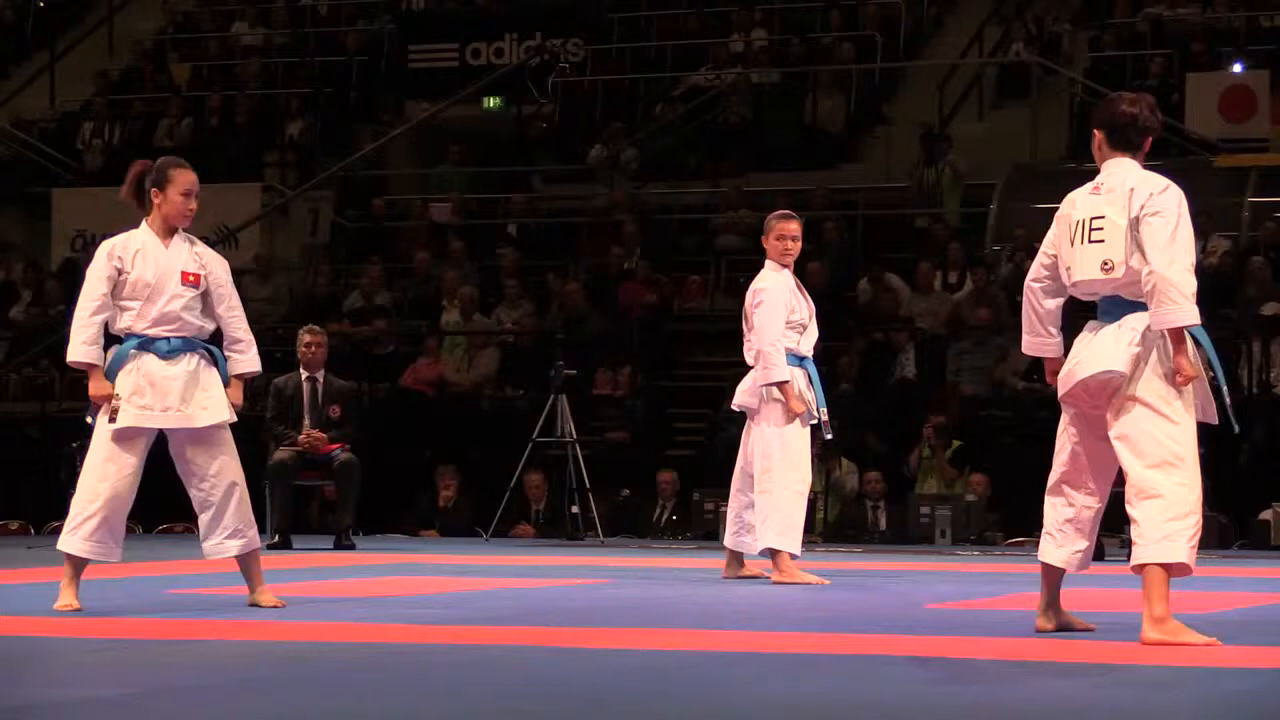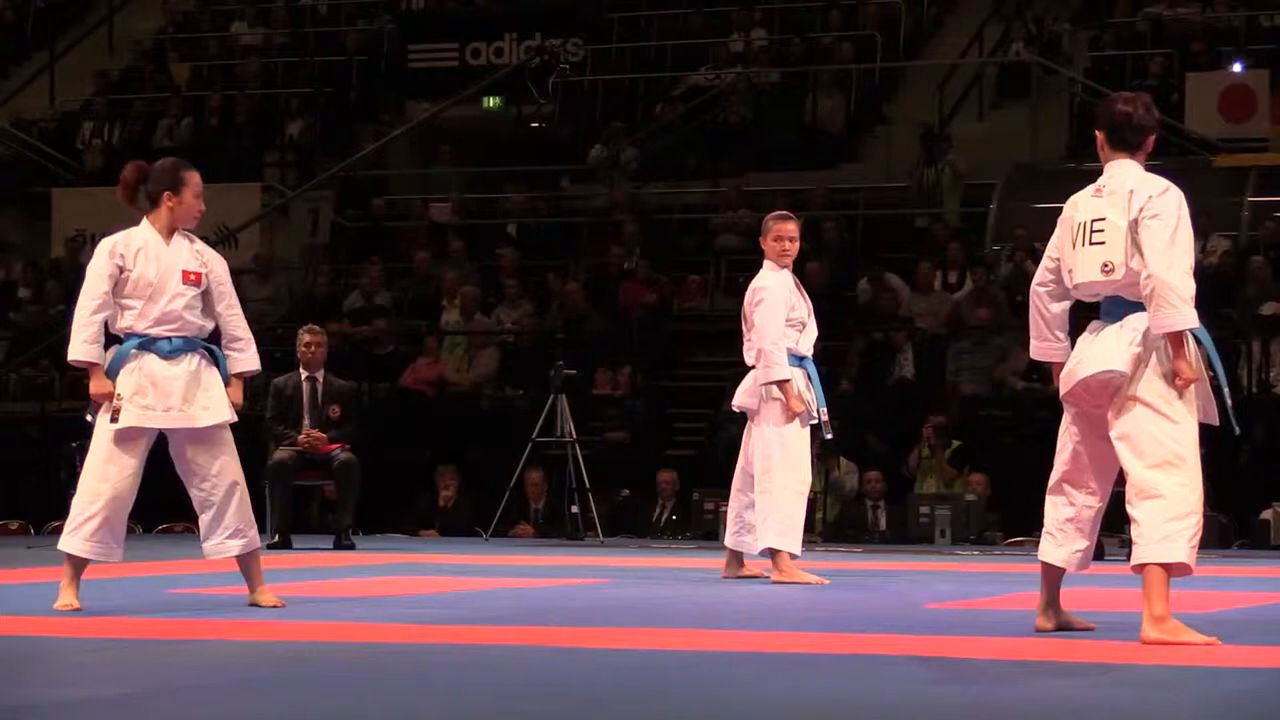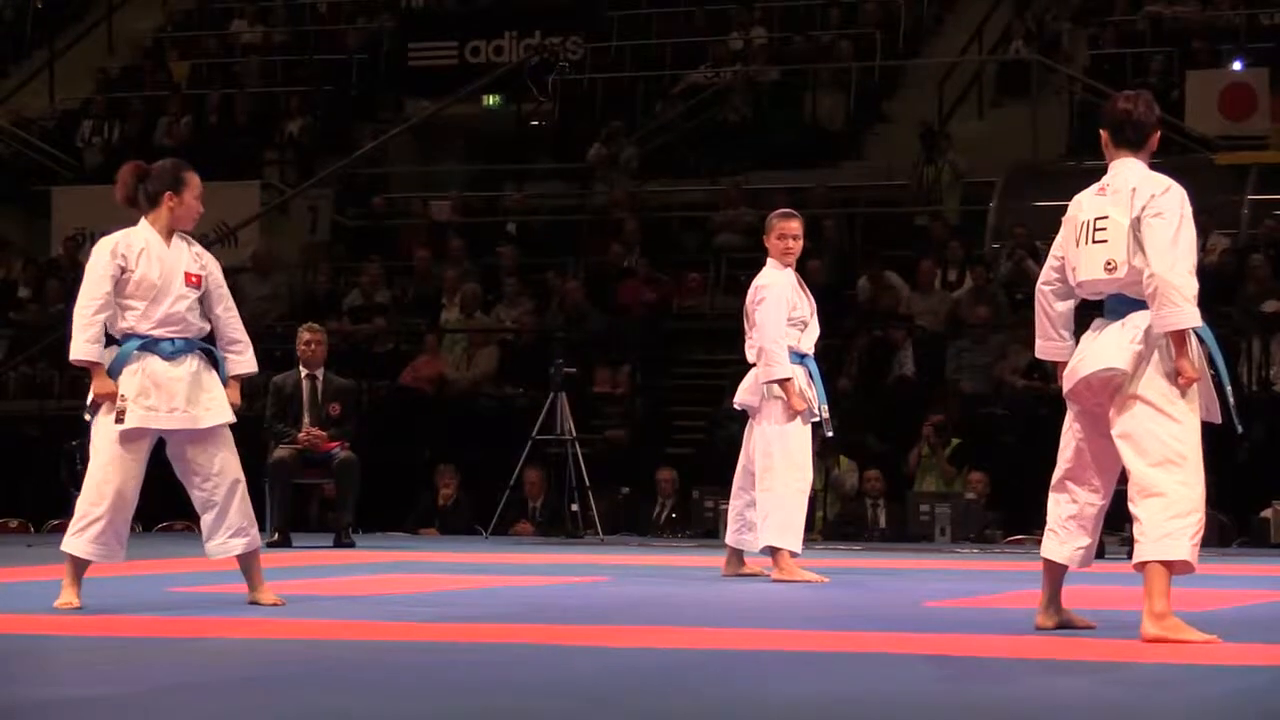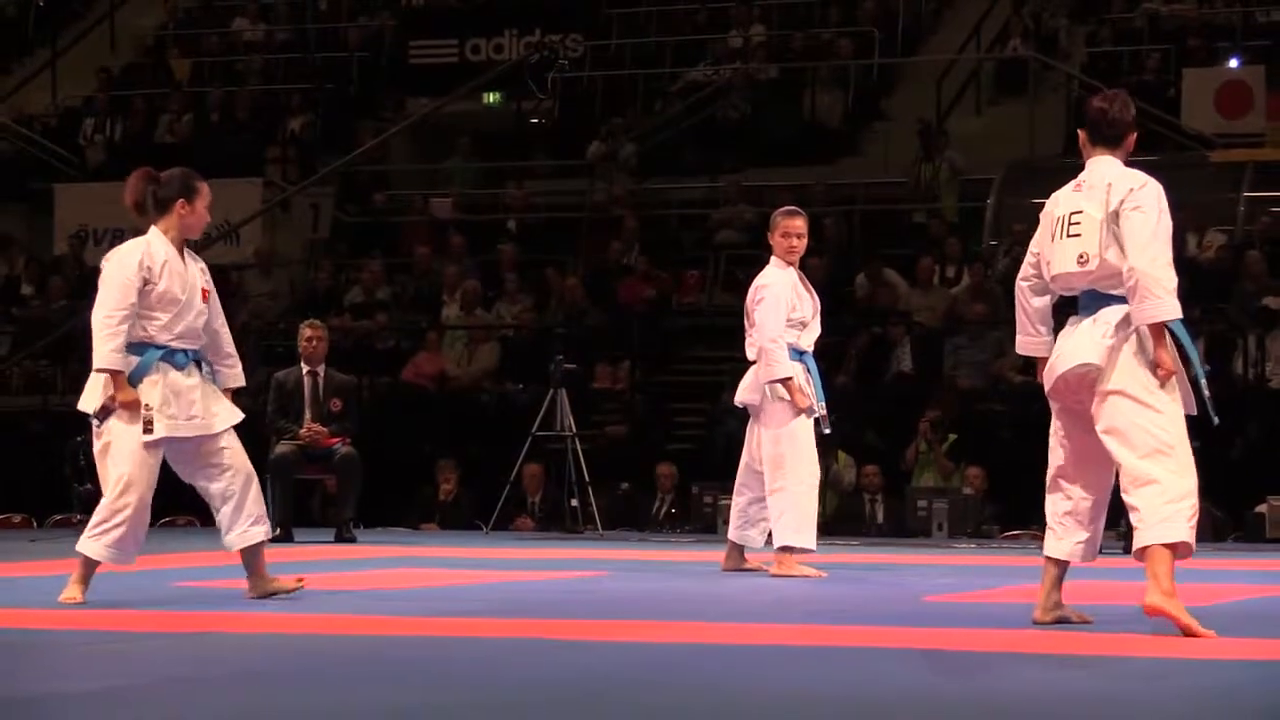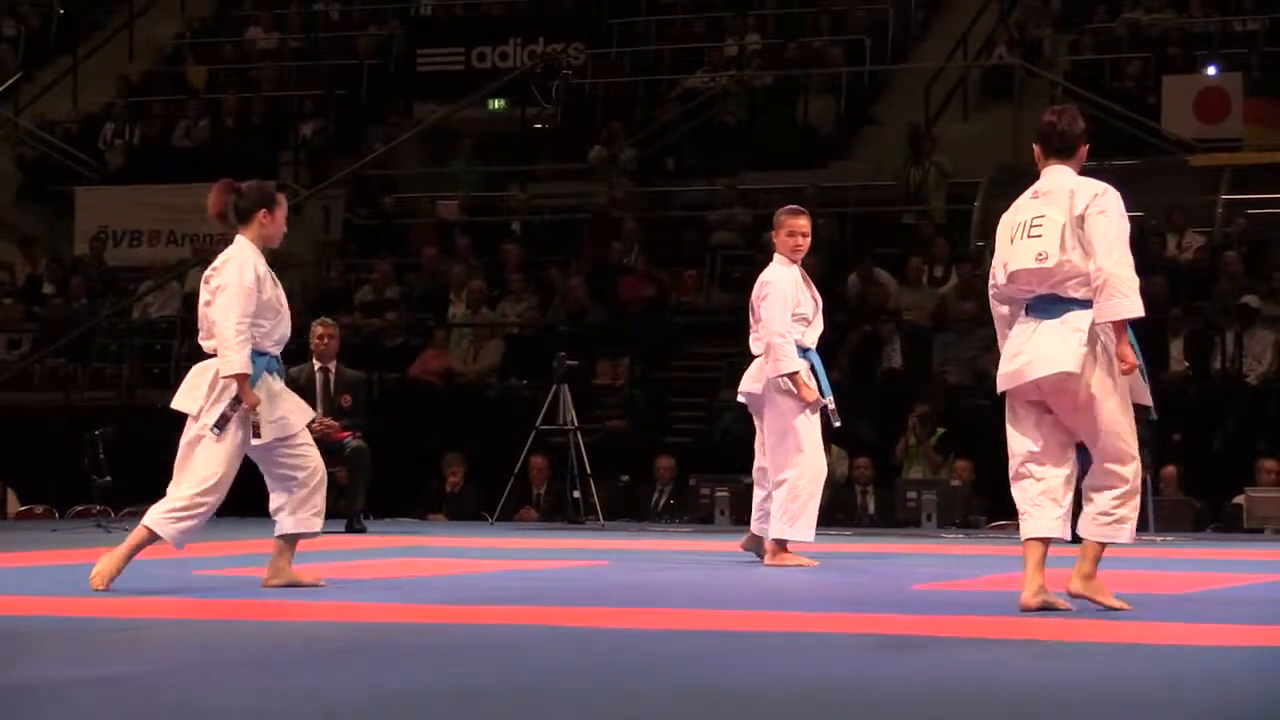
dt=0.5s
person 1, frame 1
left shoulder: (1075, 201)
right shoulder: (1157, 191)
left elbow: (1040, 281)
right elbow: (1168, 273)
left wrist: (1050, 352)
right wrist: (1180, 348)
left hip: (1094, 347)
right hip: (1142, 345)
left knee: (1075, 481)
right knee: (1165, 477)
left ankle: (1050, 606)
right ankle: (1158, 616)
person 1, frame 2
left shoulder: (1078, 203)
right shoulder: (1157, 193)
left elbow: (1046, 286)
right elbow: (1166, 276)
left wrist: (1056, 358)
right wrist: (1179, 350)
left hip: (1096, 348)
right hip: (1143, 346)
left knee: (1076, 481)
right knee: (1166, 478)
left ankle: (1049, 606)
right ankle: (1157, 616)
person 1, frame 3
left shoulder: (1082, 202)
right shoulder: (1160, 192)
left elbow: (1052, 286)
right elbow: (1168, 276)
left wrist: (1061, 357)
right wrist: (1182, 351)
left hip: (1098, 347)
right hip: (1145, 346)
left knee: (1079, 479)
right knee: (1168, 477)
left ankle: (1050, 603)
right ankle: (1158, 613)
person 1, frame 4
left shoulder: (1060, 200)
right shoulder: (1136, 186)
left elbow: (1030, 282)
right elbow: (1148, 269)
left wrist: (1042, 354)
right wrist: (1160, 341)
left hip: (1076, 341)
right hip: (1123, 338)
left knee: (1075, 476)
right knee: (1159, 463)
left ankle: (1049, 598)
right ankle: (1161, 587)
person 1, frame 5
left shoulder: (1016, 209)
right shoulder: (1096, 195)
left elbow: (1000, 290)
right elbow: (1112, 270)
right wrist: (1123, 338)
left hip: (1025, 343)
right hip: (1080, 340)
left knee: (1038, 466)
right knee: (1115, 463)
left ankle: (1033, 581)
right ankle: (1086, 575)
person 2, frame 1
left shoulder: (205, 258)
right shoulder: (117, 250)
left elbow: (233, 321)
right elbow: (91, 313)
left wrist: (236, 380)
right wrist: (96, 374)
left hip: (194, 378)
right hip: (134, 375)
left knee: (223, 478)
right knee: (105, 480)
left ankle: (256, 585)
right ankle: (69, 584)
person 2, frame 2
left shoulder: (205, 256)
right shoulder: (118, 247)
left elbow: (231, 319)
right elbow: (91, 310)
left wrist: (236, 379)
right wrist: (96, 373)
left hip: (195, 376)
right hip: (136, 373)
left knee: (223, 477)
right knee: (106, 480)
left ankle: (256, 585)
right ankle: (70, 584)
person 2, frame 3
left shoulder: (199, 258)
right shoulder: (117, 247)
left elbow: (226, 319)
right elbow: (91, 311)
left wrist: (233, 380)
right wrist: (99, 372)
left hip: (192, 377)
right hip: (133, 375)
left knee: (223, 477)
right knee: (110, 482)
left ankle: (256, 584)
right ankle: (71, 585)
person 2, frame 4
left shoulder: (196, 267)
right shoulder: (133, 256)
left elbow: (216, 331)
right elbow: (109, 320)
left wrist: (227, 388)
right wrist: (119, 382)
left hip: (189, 386)
right hip: (140, 385)
left knee: (234, 473)
right knee: (129, 490)
left ankle: (259, 577)
right ankle: (78, 582)
person 2, frame 5
left shoulder: (255, 263)
right shoulder: (239, 263)
right elbow: (231, 329)
right wrist: (244, 385)
left hip: (262, 387)
right hip: (232, 388)
left knee: (306, 469)
right knee: (202, 485)
left ankle: (280, 566)
right ankle: (122, 556)
person 3, frame 1
left shoulder: (786, 282)
right shoulder: (772, 285)
right elbow: (768, 345)
right wrist: (789, 395)
left hip: (778, 385)
right hip: (778, 385)
left knee: (754, 474)
right knee: (783, 472)
left ankle: (735, 560)
right ankle: (783, 564)
person 3, frame 2
left shoulder: (784, 282)
right shoulder: (771, 285)
right elbow: (769, 344)
left wrist: (793, 391)
right wrist: (789, 394)
left hip: (780, 384)
right hip: (779, 385)
left knee: (754, 473)
right knee: (784, 471)
left ankle: (735, 560)
right ankle: (782, 564)
person 3, frame 3
left shoulder: (787, 280)
right shoulder: (773, 282)
right elbow: (770, 342)
left wrist: (795, 390)
right wrist: (790, 392)
left hip: (781, 383)
right hip: (779, 383)
left knee: (756, 472)
right knee: (786, 470)
left ankle: (735, 557)
right ankle: (782, 561)
person 3, frame 4
left shoulder: (792, 279)
right shoulder: (774, 282)
right elbow: (770, 341)
left wrist: (797, 386)
right wrist: (793, 390)
left hip: (786, 380)
right hip: (780, 380)
left knee: (759, 469)
right knee: (795, 468)
left ankle: (736, 552)
right ankle: (784, 556)
person 3, frame 5
left shoulder: (795, 276)
right shoulder: (777, 278)
right elbow: (776, 336)
left wrist: (803, 381)
right wrist: (800, 383)
left hip: (788, 375)
right hip: (783, 377)
left knee: (777, 461)
right knee: (800, 462)
left ankle: (760, 535)
right ankle: (777, 548)
person 4, frame 1
left shoulder: (344, 388)
right shoulder: (281, 385)
left elbow: (350, 428)
right elbow: (273, 425)
left wrist: (327, 438)
right wrist: (297, 439)
left hip: (330, 447)
right hip: (294, 447)
left knee: (349, 461)
right knee: (279, 462)
left ankle: (343, 532)
right ankle: (281, 533)
person 4, frame 2
left shoulder: (344, 389)
right shoulder: (280, 385)
left elbow: (350, 428)
right elbow: (272, 425)
left wrist: (327, 438)
right wrist: (296, 438)
left hip: (329, 448)
right hip: (294, 447)
left knee: (348, 462)
right knee: (279, 462)
left ankle: (343, 532)
right ankle: (281, 533)
person 4, frame 3
left shoulder: (344, 387)
right shoulder: (280, 383)
left elbow: (350, 426)
right elbow: (273, 423)
left wrist: (327, 436)
right wrist: (296, 436)
left hip: (329, 446)
right hip: (294, 445)
left knee: (348, 460)
right knee: (278, 460)
left ankle: (343, 530)
right ankle: (280, 531)
person 4, frame 4
left shoulder: (345, 383)
right shoulder: (281, 379)
left elbow: (351, 423)
right elbow: (274, 420)
left wrist: (328, 432)
right wrist: (298, 432)
left hip: (330, 441)
right hip: (295, 441)
left knee: (349, 456)
right knee: (280, 456)
left ankle: (344, 525)
right ankle: (282, 526)
person 4, frame 5
left shoulder: (355, 379)
right shoulder: (295, 376)
left elbow: (360, 417)
left wrist: (339, 426)
right wrist: (309, 426)
left hip: (340, 434)
left knee: (359, 449)
left ankle: (354, 516)
